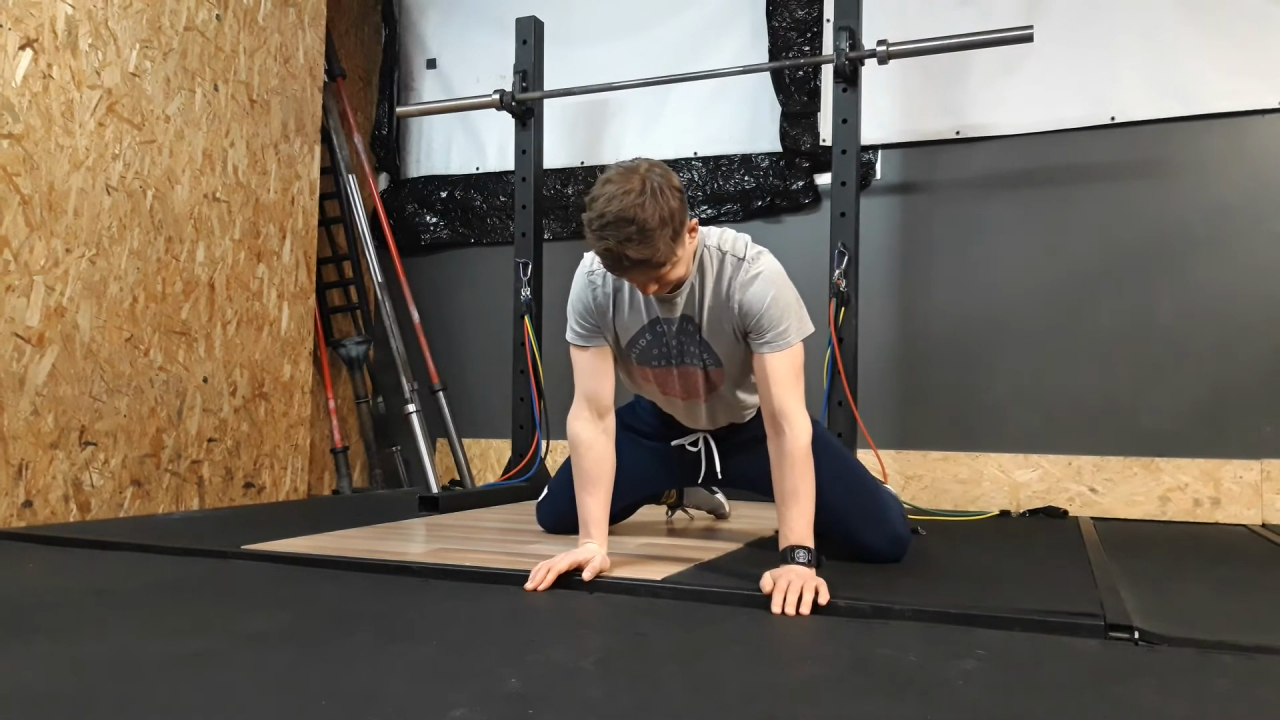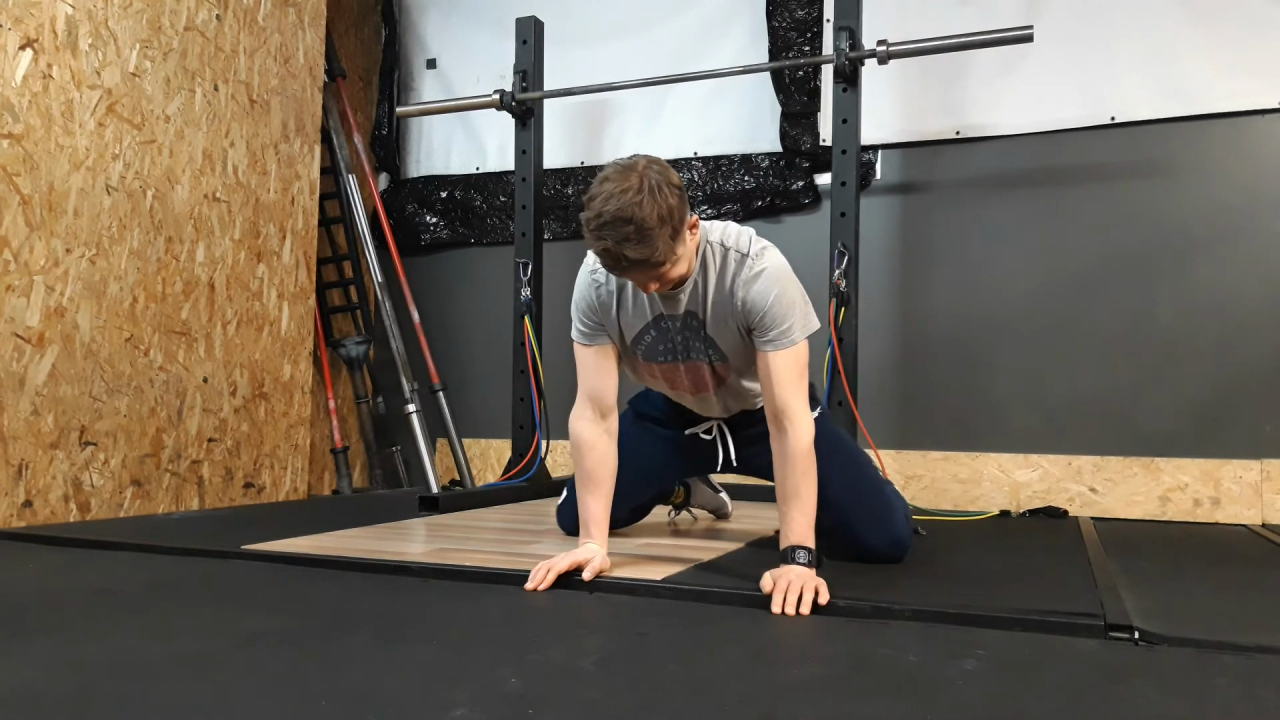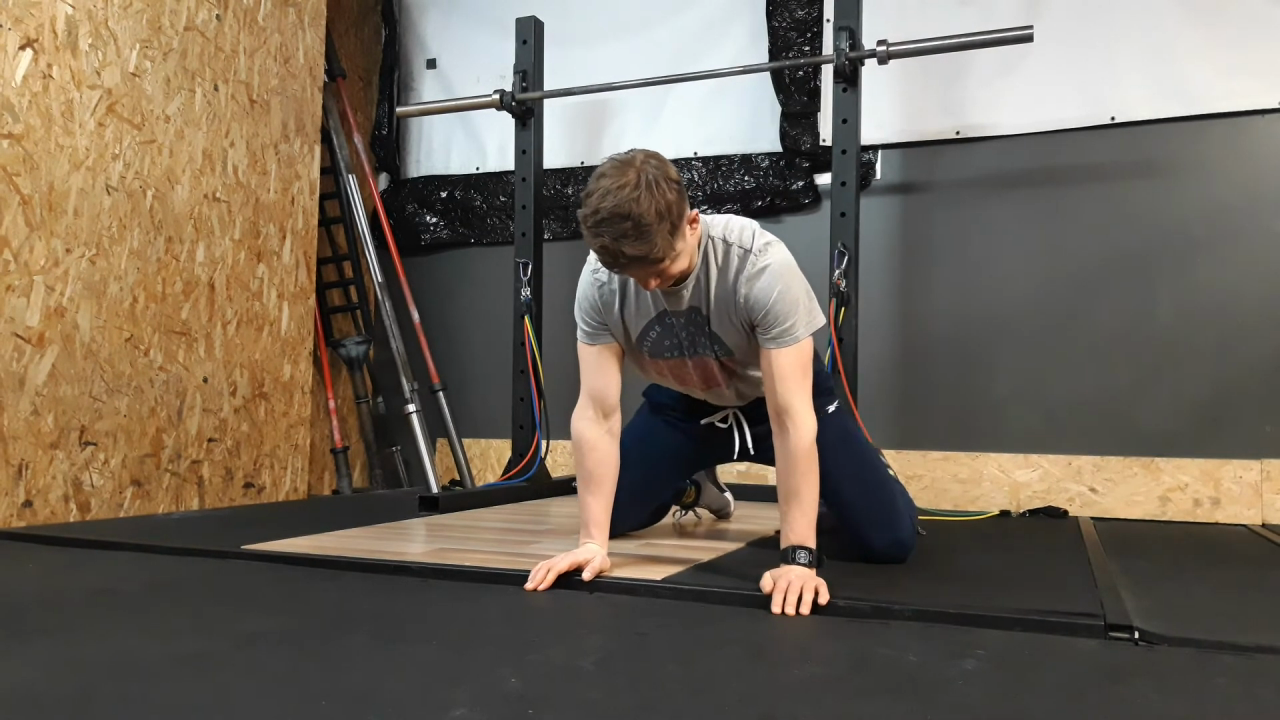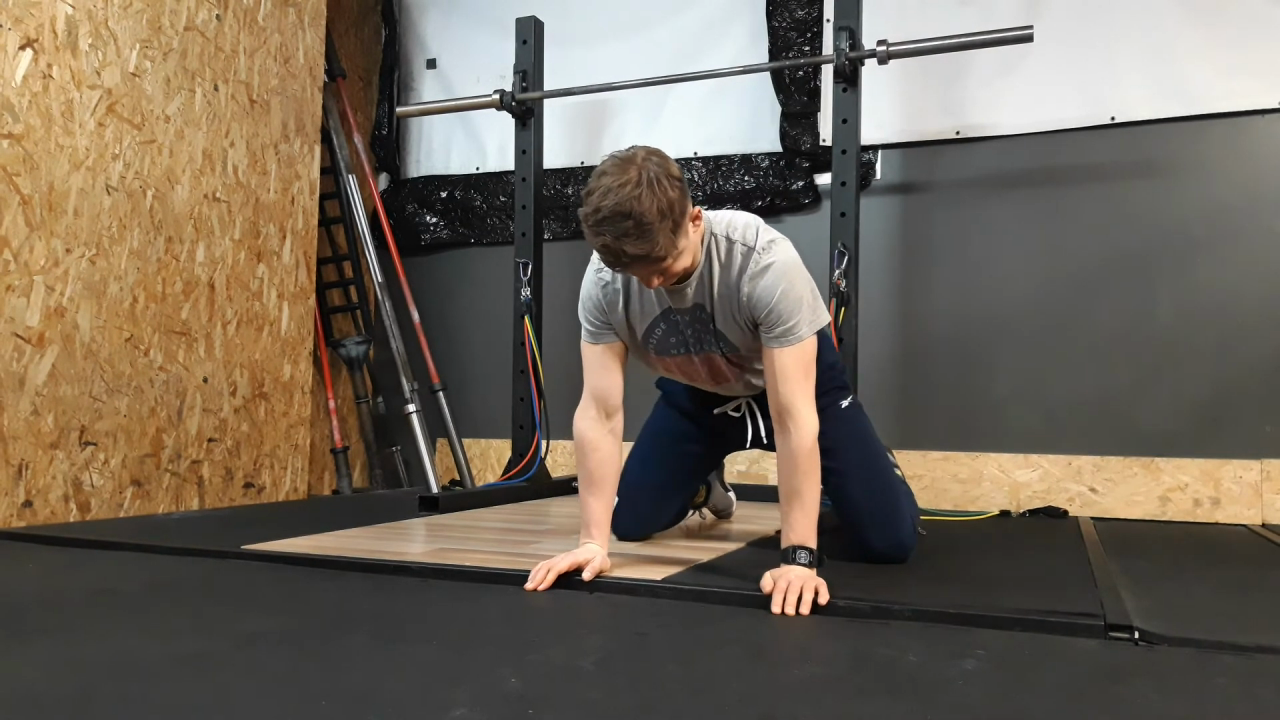
dt=0.3s
person 1, frame 1
left shoulder: (753, 275)
right shoulder: (592, 283)
left elbow: (784, 420)
right elbow: (593, 414)
left wrist: (797, 555)
right wrist: (593, 541)
left hip: (749, 424)
right hip: (658, 424)
left knee: (883, 537)
right knee: (555, 516)
right ankle: (678, 490)
person 1, frame 2
left shoulder: (758, 271)
right shoulder: (595, 281)
left elbow: (788, 420)
right elbow: (595, 413)
left wrist: (798, 555)
right wrist: (592, 542)
left hip: (761, 412)
right hip: (669, 413)
left knee: (885, 538)
right knee: (573, 518)
right ankle: (684, 489)
person 1, frame 3
left shoulder: (762, 265)
right shoulder: (599, 279)
left elbow: (790, 418)
right elbow: (598, 414)
left wrist: (798, 556)
right wrist: (592, 542)
left hip: (774, 398)
right hip: (683, 403)
left knee: (888, 539)
right knee: (610, 518)
right ankle: (694, 487)
person 1, frame 4
left shoulder: (766, 262)
right shoulder: (603, 279)
left elbow: (793, 418)
right elbow: (600, 411)
left wrist: (799, 557)
right wrist: (593, 542)
left hip: (800, 383)
right hip: (695, 392)
left knee: (888, 542)
right knee: (632, 522)
right ankle: (704, 488)
